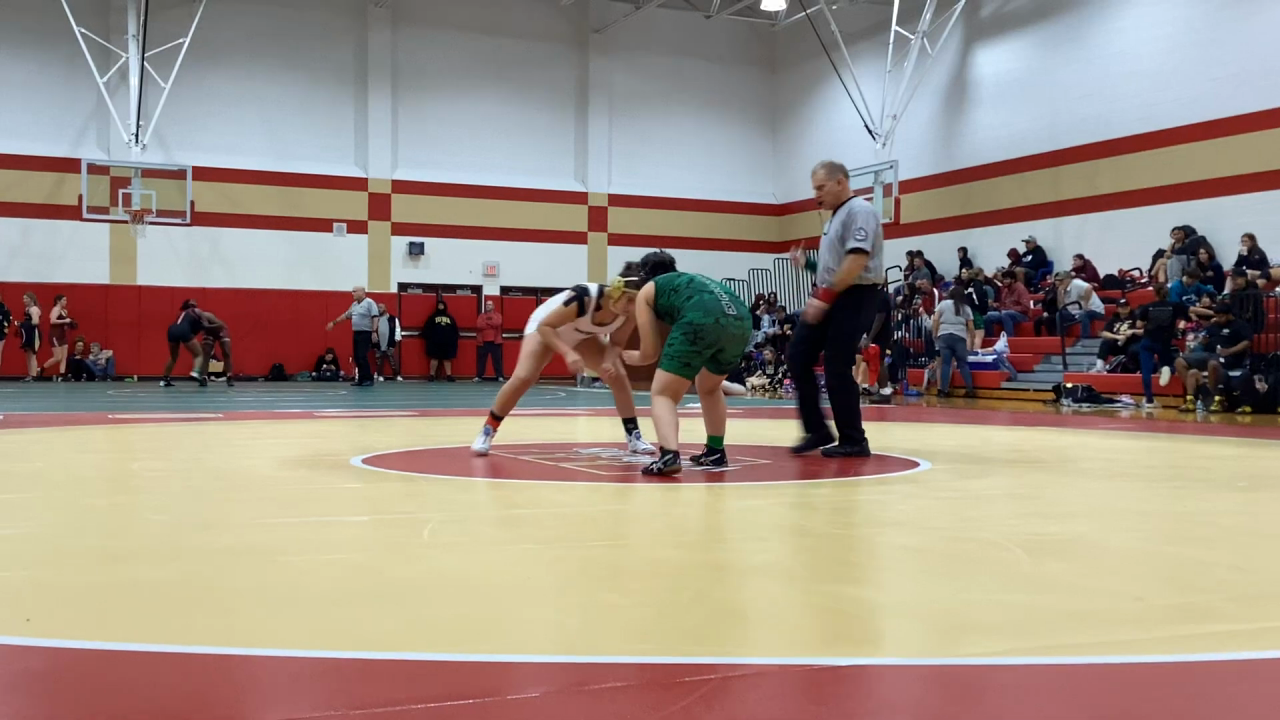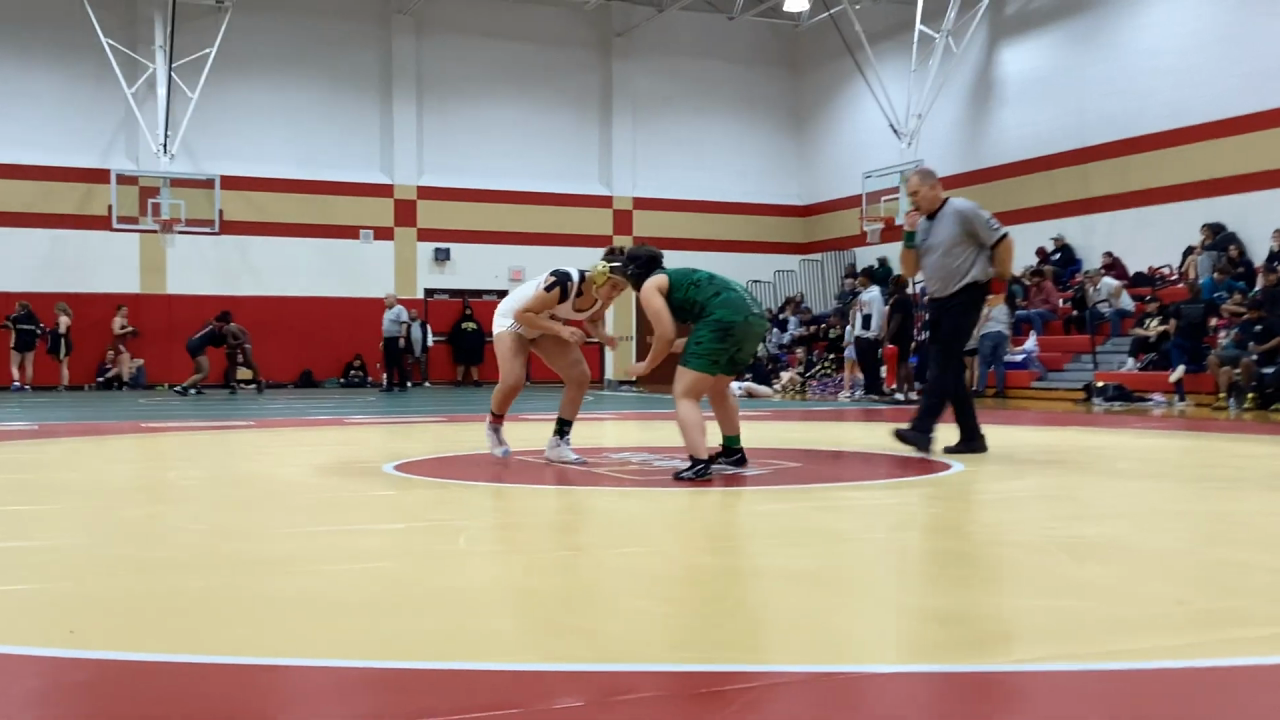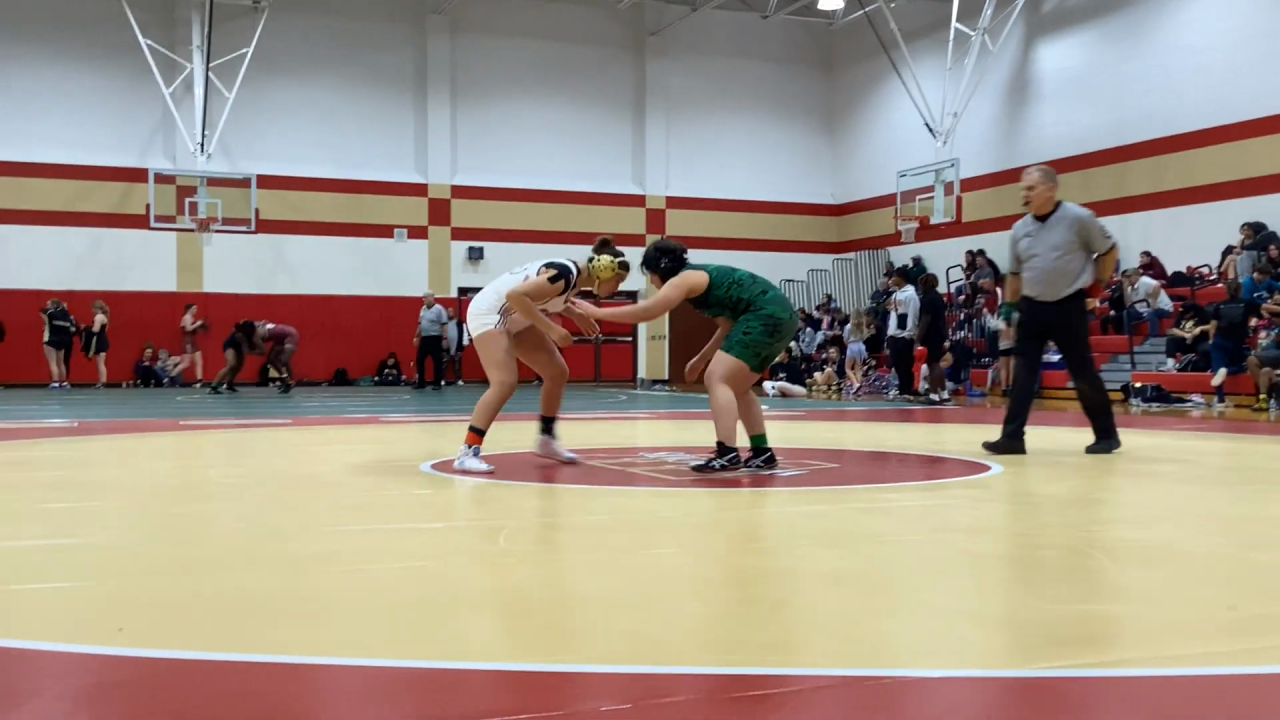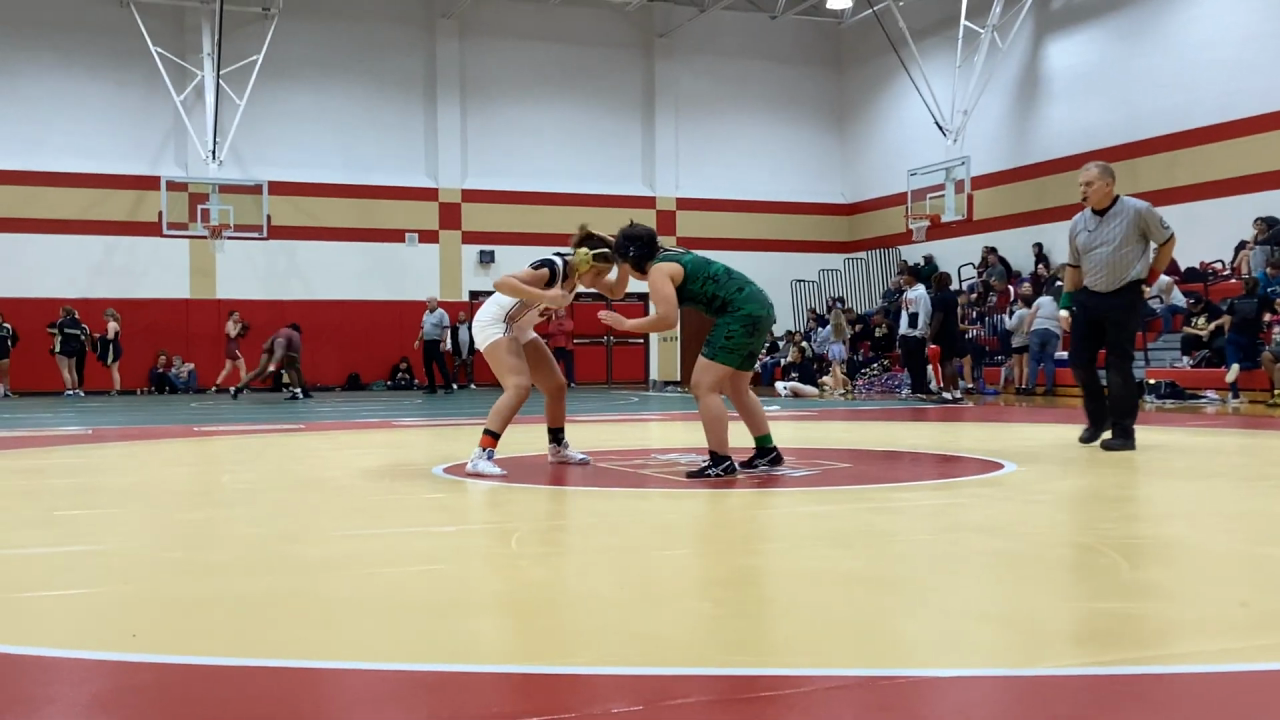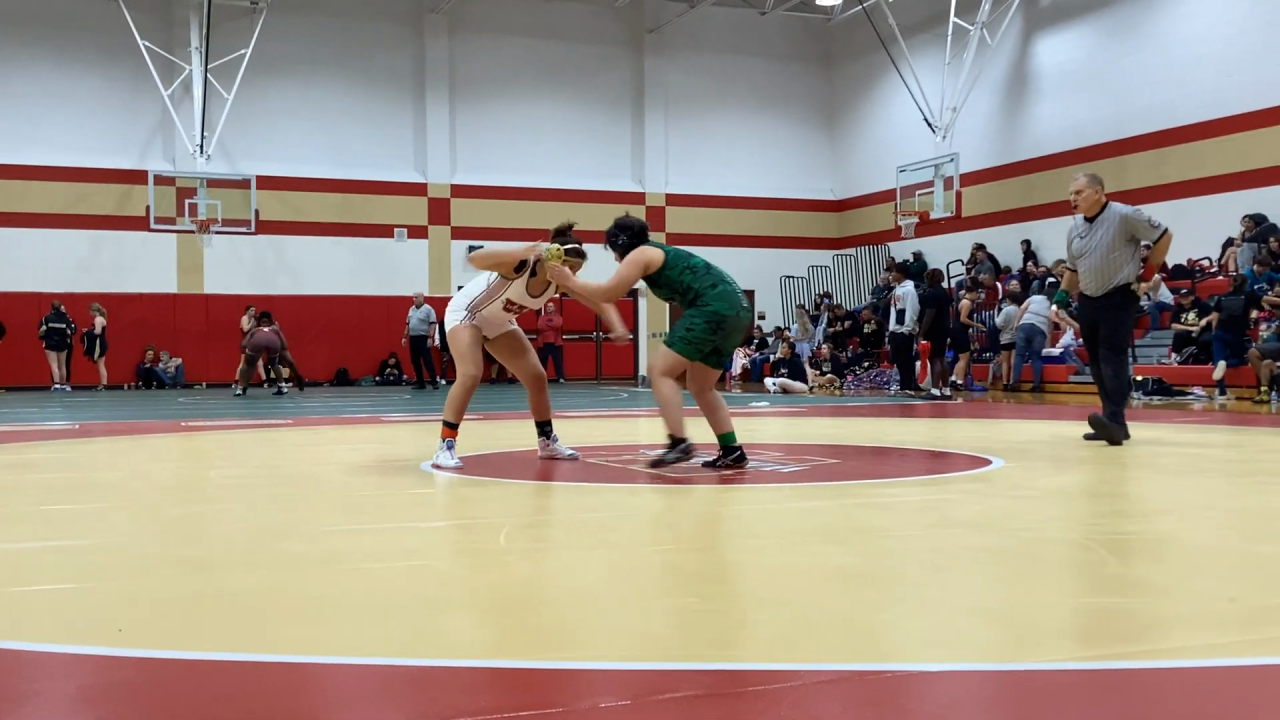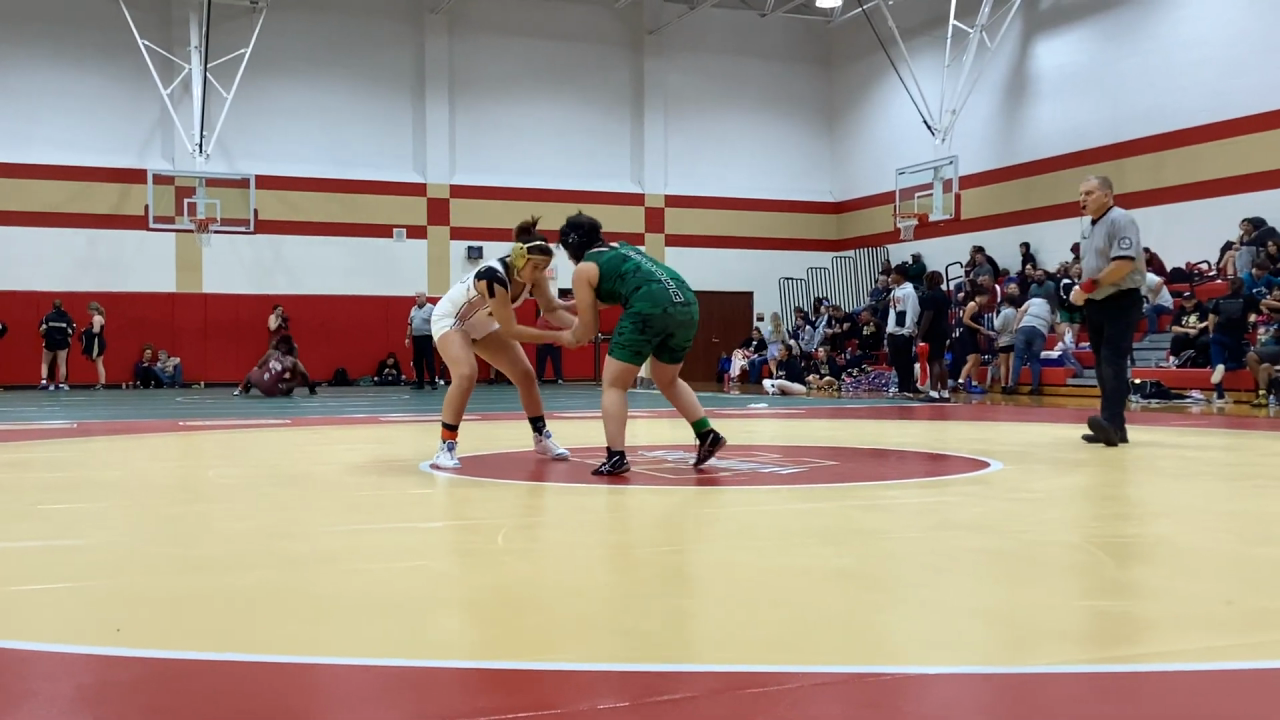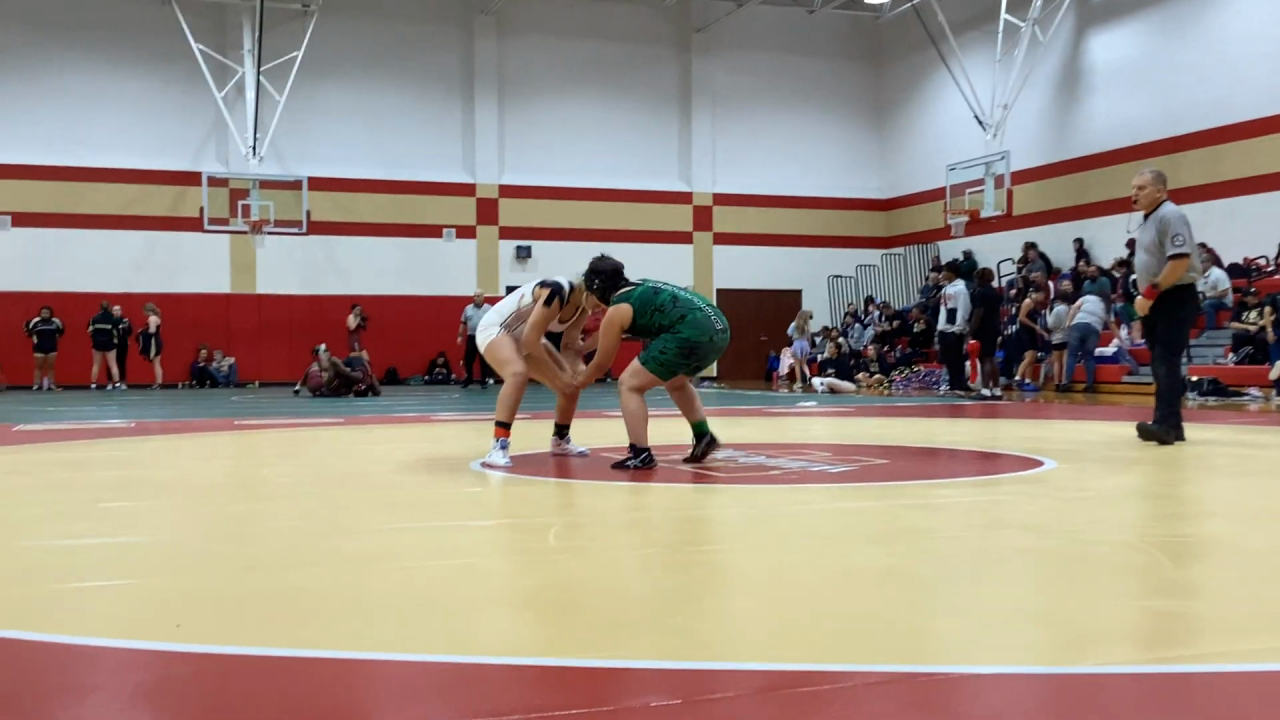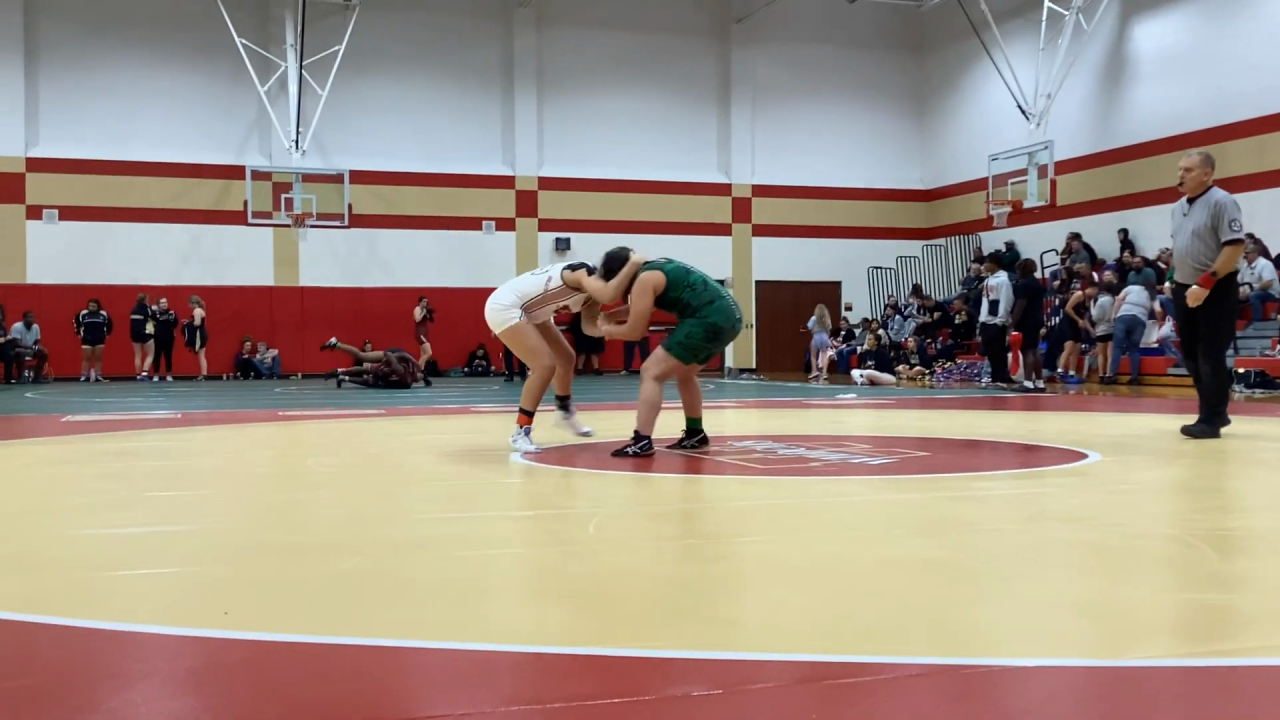
dt=0.5s
person 1, frame 1
left shoulder: (859, 211)
right shoulder: (835, 217)
left elbow: (857, 262)
left wrist: (823, 296)
right wrist: (809, 263)
left hip: (853, 301)
right hip: (829, 301)
left knee: (837, 370)
right knee: (797, 359)
left ankle: (853, 441)
right ankle: (816, 430)
person 1, frame 2
left shoulder: (964, 211)
right shoulder: (920, 225)
left elbow: (1003, 243)
right elbow: (909, 272)
left wrist: (999, 285)
right wrist: (909, 235)
left hip: (964, 298)
right hip: (938, 302)
left knee: (942, 365)
right knee: (950, 370)
left ankle: (922, 429)
right ankle: (971, 437)
person 1, frame 3
left shoulder: (1079, 218)
right shoulder: (1020, 229)
left elbow: (1109, 251)
right elbow: (1015, 273)
left wrist: (1096, 287)
right wrist: (1007, 309)
left hip: (1069, 307)
right hip: (1032, 308)
left knee: (1082, 374)
right knee: (1023, 371)
left ankle: (1106, 435)
right ankle: (1012, 437)
person 1, frame 4
left shoulder: (1138, 211)
right shoulder: (1077, 223)
left elbow: (1168, 241)
left wrist: (1151, 277)
right wrist: (1066, 302)
left hip: (1125, 297)
right hip: (1088, 297)
left knee: (1118, 366)
right knee: (1079, 361)
left ankle: (1123, 432)
right ankle: (1099, 419)
person 1, frame 5
left shoulder: (1124, 215)
right shoulder: (1075, 229)
left elbow: (1163, 237)
left wrist: (1147, 274)
left hip: (1119, 298)
right hip: (1087, 301)
left knee: (1112, 359)
right knee: (1097, 363)
left ankle: (1113, 420)
right ankle: (1114, 423)
person 1, frame 6
left shoulder: (1119, 220)
right shoulder: (1089, 227)
left elbow: (1125, 263)
left wrist: (1086, 287)
right wrist: (1081, 291)
left hip: (1121, 302)
right hip: (1095, 304)
left knee: (1112, 362)
right knee: (1103, 365)
left ankle: (1110, 421)
right ankle: (1114, 426)
person 1, frame 7
left shoulder: (1170, 216)
right shoulder: (1145, 221)
left elbow: (1180, 261)
left wrist: (1150, 292)
right wrist: (1145, 294)
left hip: (1175, 299)
right hip: (1154, 302)
left knee: (1166, 361)
right knee: (1160, 363)
left ankle: (1164, 423)
right ankle: (1172, 425)
person 1, frame 8
left shoulder: (1221, 202)
right shoulder: (1178, 207)
left elbow: (1235, 247)
left wrist: (1206, 282)
right wrist: (1174, 283)
left hip: (1215, 290)
right hip: (1186, 290)
left knee: (1211, 357)
right knee: (1192, 356)
left ankle: (1210, 420)
right ankle: (1215, 412)
person 2, frame 1
left shoulder: (646, 291)
right shoulder: (690, 282)
left elbow: (651, 351)
left wrist: (636, 358)
left hip: (701, 320)
right hip: (740, 320)
left knee: (662, 393)
right knee: (708, 388)
left ankle: (670, 456)
right ankle: (715, 452)
person 2, frame 2
left shoulder: (649, 287)
right shoulder: (681, 280)
left elbow: (666, 334)
left wrist: (646, 366)
left hip: (724, 318)
right hip: (753, 317)
left knee: (685, 394)
right knee: (716, 387)
left ankle: (700, 464)
right ankle: (733, 451)
person 2, frame 3
left shoulder: (684, 280)
right shoulder: (700, 277)
left elbow: (645, 312)
right elbow: (730, 322)
left wrist: (597, 312)
right wrist: (704, 357)
left hip: (767, 315)
right hip: (781, 315)
left knee: (717, 379)
right knee: (738, 387)
left ankle: (727, 453)
right ankle: (762, 453)
person 2, frame 4
left shoulder: (659, 270)
right shoulder: (669, 257)
left elbow: (667, 320)
left wrist: (624, 324)
left hip: (742, 313)
right hip: (757, 309)
left knee: (703, 386)
right knee: (736, 389)
left ankle: (721, 461)
right ankle: (767, 451)
person 2, frame 5
left shoulder: (642, 255)
right shoulder: (666, 256)
left elbow: (607, 293)
left wrist: (570, 281)
left hip: (715, 308)
right hip: (737, 309)
left knee: (660, 371)
right knee: (701, 387)
left ankle: (679, 443)
right ankle: (732, 451)
person 2, frame 6
left shoulder: (583, 269)
right shoulder: (621, 248)
left elbow: (588, 328)
left wrist: (573, 338)
left hip: (649, 308)
right hip: (686, 304)
left knee: (613, 384)
right knee: (667, 380)
left ankle: (616, 457)
right ankle: (707, 434)
person 2, frame 7
left shoulder: (616, 311)
right shoulder: (642, 287)
left elbow: (604, 363)
left wrist: (580, 380)
left hip: (691, 334)
right hip: (717, 330)
left knee: (630, 385)
right knee: (676, 381)
left ankle: (640, 453)
right ankle: (703, 438)
person 2, frame 8
left shoulder: (643, 280)
right shoulder: (658, 266)
left elbow: (635, 330)
right elbow: (640, 310)
left wrist: (606, 328)
right wrist: (608, 316)
left hip: (709, 319)
right hip: (728, 316)
left knee: (652, 373)
right knee: (682, 373)
left ankle: (643, 441)
right ankle: (695, 434)
person 3, frame 1
left shoulder: (630, 313)
right shoulder: (584, 297)
left elbow: (617, 344)
right elbow: (544, 327)
left wrist: (609, 361)
right wrist: (569, 353)
left hip: (584, 335)
right hip: (544, 328)
left knee: (617, 378)
right knee: (523, 378)
left ankle: (634, 437)
right ankle: (486, 432)
person 3, frame 2
left shoulder: (603, 297)
right shoulder: (564, 282)
left elbow: (594, 320)
right elbow: (522, 314)
left wrist: (602, 335)
right wrist: (561, 330)
left hip: (548, 325)
right hip: (513, 317)
left knee: (580, 376)
right knee: (513, 380)
left ankle: (558, 443)
right ankle: (495, 425)
person 3, frame 3
left shoulder: (576, 277)
right shoulder: (565, 275)
right elbow: (515, 296)
left wrist: (577, 314)
right wrist: (550, 328)
left hip: (512, 319)
right hip: (488, 312)
left knee: (558, 373)
right knee: (505, 383)
left ankle: (547, 440)
right ankle: (467, 453)
person 3, frame 4
left shoulder: (575, 270)
right shoulder: (552, 269)
left elbow: (615, 292)
right elbow: (501, 282)
right wrist: (542, 295)
left hip: (517, 328)
right hip: (493, 324)
left knee: (557, 386)
right knee: (519, 387)
left ankle: (558, 449)
right ankle: (481, 457)
person 3, frame 5
left shoulder: (561, 281)
right shoulder: (523, 264)
left elbow: (599, 304)
right elbow: (475, 258)
left wrist: (617, 326)
right wrist: (519, 253)
left hip: (500, 323)
right hip: (465, 313)
left knee: (536, 378)
right knee: (470, 375)
left ankle: (547, 442)
right ankle: (445, 447)
person 3, frame 6
left shoulder: (532, 273)
right shoulder: (493, 276)
left elbow: (551, 308)
right elbow: (511, 330)
left wrist: (577, 323)
right wrist: (558, 336)
left hip: (483, 325)
right hip: (450, 320)
left knee: (525, 374)
right knee: (466, 375)
left ankle: (542, 439)
right ankle: (445, 447)
person 3, frame 7
left shoulder: (584, 310)
right shoulder: (556, 290)
left elbow: (569, 347)
right elbow: (530, 338)
right wrist: (557, 375)
left hip: (528, 337)
right hip: (495, 329)
left knee: (572, 385)
right knee: (518, 376)
left ankle: (560, 440)
right ankle: (498, 447)
person 3, frame 8
left shoulder: (594, 291)
right shoulder: (585, 274)
left elbow: (591, 326)
right elbow: (609, 296)
right wrist: (633, 264)
left hip: (528, 313)
right hip: (504, 307)
left knee: (566, 357)
right knee: (546, 366)
left ankle: (565, 413)
right ankle: (521, 433)
